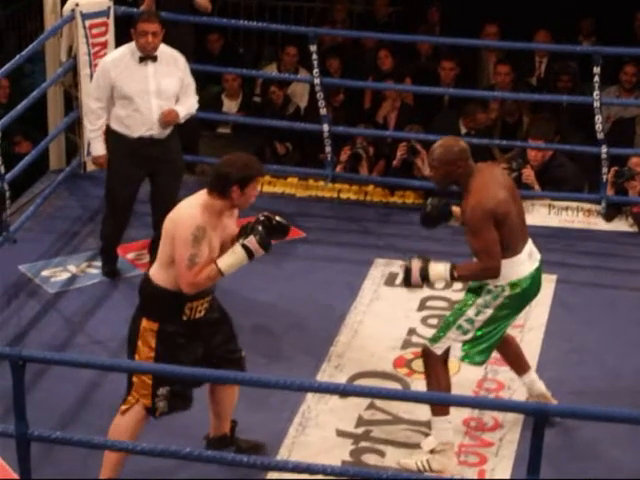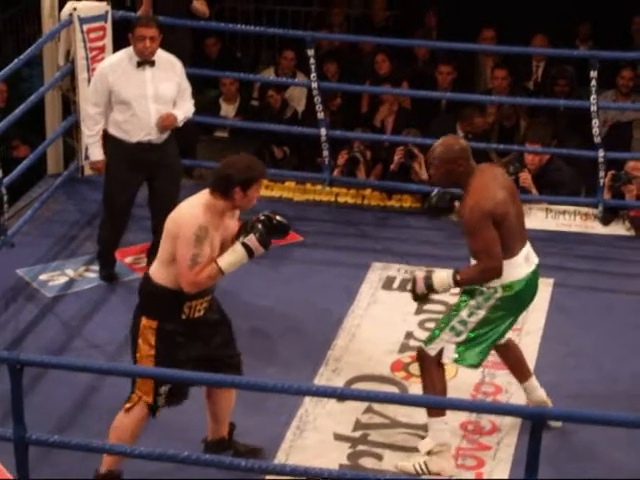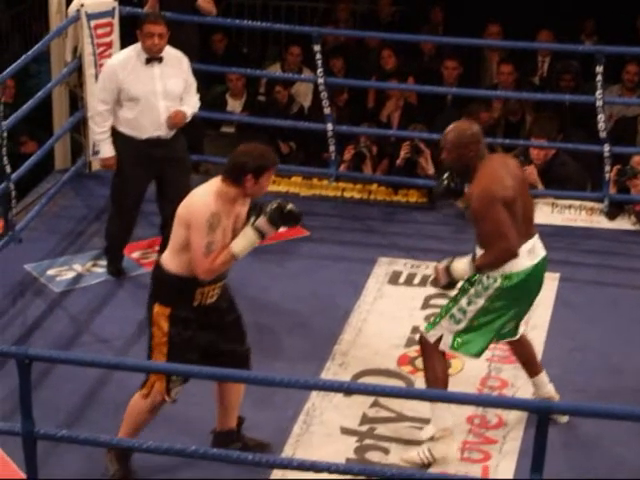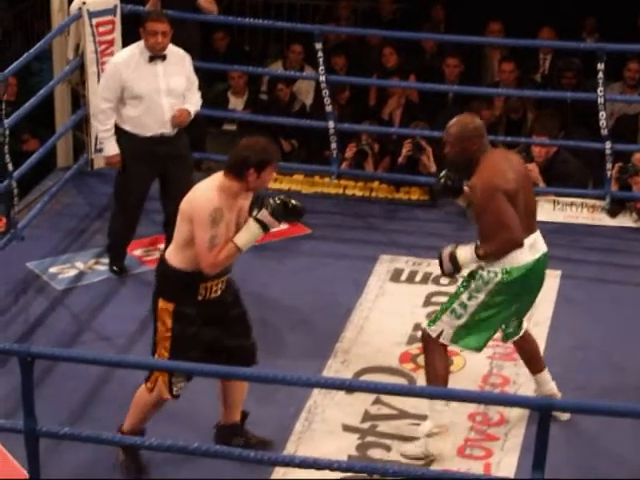
dt=0.2s
person 1, frame 1
left shoulder: (477, 203)
right shoulder: (489, 170)
left elbow: (490, 268)
left wrist: (433, 271)
right wrist: (450, 214)
left hip: (506, 283)
right hip: (528, 267)
left knee: (434, 353)
right knee: (492, 328)
left ankle: (441, 453)
right ankle: (541, 396)
person 1, frame 2
left shoulder: (475, 204)
right shoulder: (492, 172)
left elbow: (491, 268)
left wrist: (438, 280)
right wrist: (453, 209)
left hip: (502, 287)
right hip: (526, 271)
left knee: (430, 355)
right knee: (496, 334)
right ankle: (540, 403)
person 1, frame 3
left shoulder: (482, 189)
right shoulder: (505, 162)
left elbow: (506, 249)
left wrist: (459, 268)
right wrist: (461, 196)
left hip: (505, 277)
right hip: (534, 262)
left knee: (432, 342)
right knee: (510, 331)
left ankle: (441, 437)
right ankle: (549, 399)
person 1, frame 4
left shoulder: (484, 180)
right shoulder: (508, 158)
left elbow: (511, 238)
left wrist: (465, 254)
right wrist: (461, 192)
left hip: (506, 271)
right hip: (535, 258)
left knee: (434, 337)
right knee: (513, 327)
left ankle: (435, 431)
right ankle: (551, 396)
person 2, frame 1
left shoulder: (227, 207)
right shoulder: (192, 219)
right elbow: (191, 281)
left wrist: (256, 234)
right wrist: (245, 251)
left hip: (202, 304)
right hip: (164, 309)
left knee: (229, 368)
right knee: (142, 400)
left ankle: (221, 438)
person 2, frame 2
left shoulder: (227, 207)
right shoulder: (194, 219)
left elbow: (224, 248)
right elbow: (192, 281)
left wrist: (257, 232)
right wrist: (244, 249)
left hip: (201, 303)
right hip: (164, 308)
left knee: (227, 370)
right knee: (146, 398)
left ankle: (219, 441)
person 2, frame 3
left shoulder: (238, 194)
right shoulder: (206, 206)
left elbow: (236, 235)
right elbow: (207, 268)
left wrist: (270, 220)
right wrist: (255, 232)
left hip: (213, 291)
right hip: (177, 294)
left knee: (235, 362)
right knee: (162, 385)
left ankle: (227, 434)
right ankle: (119, 450)
person 2, frame 4
left shoulder: (241, 189)
right shoulder: (209, 201)
right elbow: (211, 262)
left wrist: (272, 214)
right wrist: (258, 225)
left hip: (217, 285)
right hip: (182, 290)
left knee: (241, 356)
right knee: (167, 379)
left ankle: (230, 429)
right ankle: (128, 436)
person 3, frame 1
left shoulder: (177, 60)
right shoulder: (112, 63)
left elbow: (190, 97)
right elbow: (96, 107)
left wrist: (179, 112)
right wrist: (97, 146)
left hip: (166, 144)
right hip: (125, 146)
left knee: (166, 205)
right knee: (118, 205)
left ankle: (160, 257)
right ankle: (108, 256)
person 3, frame 2
left shoulder: (173, 65)
right shoulder: (110, 68)
left elbow: (186, 100)
right elbow: (93, 112)
left wrist: (177, 116)
right wrist: (95, 151)
left hip: (163, 149)
right hip: (123, 151)
left knee: (167, 209)
right knee: (116, 210)
right ankle: (106, 261)
person 3, frame 3
left shoulder: (180, 61)
right shoulder: (118, 65)
left elbow: (191, 95)
right elbow: (101, 109)
left wrist: (185, 111)
right wrist: (105, 149)
left hip: (172, 144)
right hip: (132, 147)
left knee: (177, 204)
right knee: (124, 206)
right ankle: (114, 257)
person 3, frame 4
left shoulder: (182, 58)
right shoulder: (121, 63)
left elbow: (193, 92)
right elbow: (104, 107)
left wrist: (189, 109)
right wrist: (110, 147)
left hip: (175, 142)
right hip: (136, 145)
left knee: (181, 201)
right knee: (128, 203)
right ankle: (116, 255)
